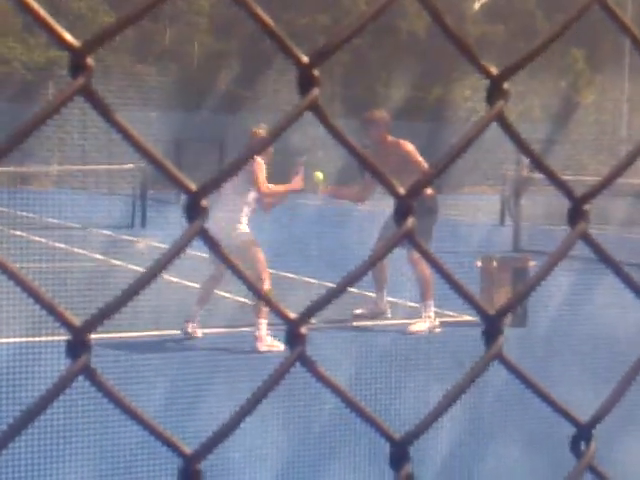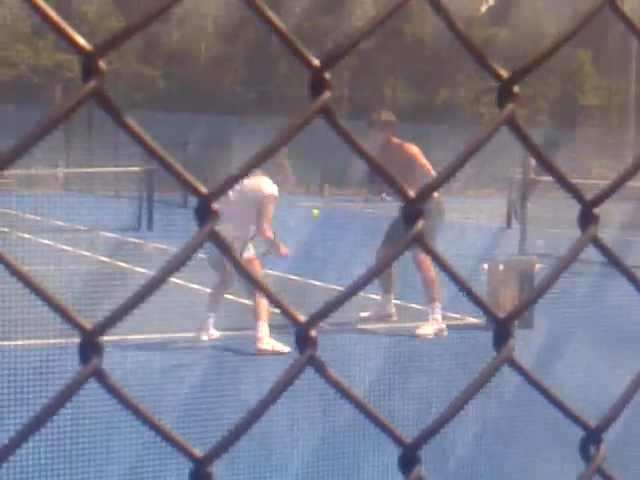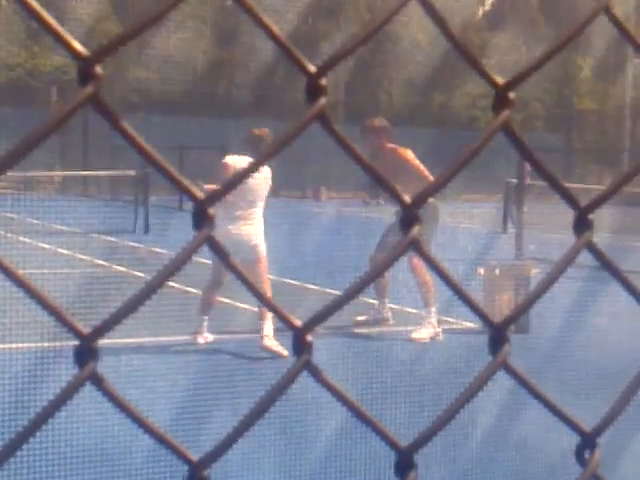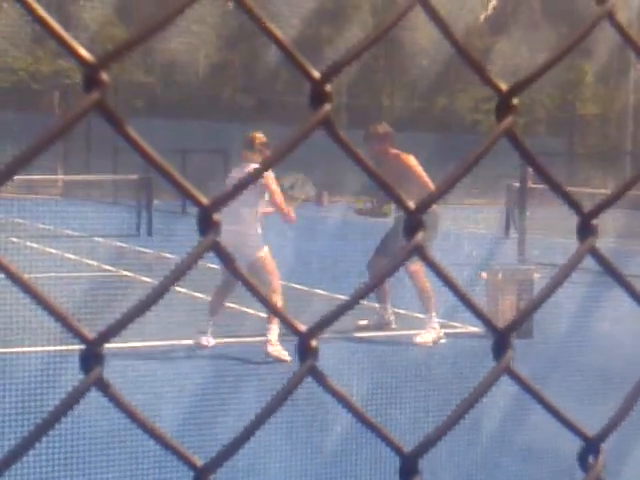
dt=0.3s
person 1, frame 1
left shoulder: (402, 147)
right shoulder: (375, 157)
left elbow: (427, 174)
right elbow: (363, 194)
left wrist: (404, 188)
right wrist: (330, 191)
left hip: (423, 204)
left knee: (415, 255)
left ankle: (429, 316)
right ankle: (380, 305)
person 1, frame 2
left shoulder: (406, 150)
right shoulder: (381, 156)
left elbow: (432, 180)
right elbow: (376, 188)
left wrist: (411, 193)
right wrist: (380, 188)
left hip: (427, 207)
left knee: (420, 257)
right knee: (383, 254)
left ankle: (436, 319)
right ankle: (387, 307)
person 1, frame 3
left shoulder: (401, 155)
right shoulder: (376, 162)
left elbow: (430, 182)
right elbow: (375, 193)
left wrist: (405, 195)
right wrist: (373, 193)
left hip: (423, 212)
left knee: (415, 262)
right knee: (377, 259)
left ankle: (431, 322)
right ankle: (382, 311)
person 1, frame 4
left shoulder: (404, 161)
right shoulder: (381, 169)
left elbow: (430, 191)
left wrist: (408, 203)
left hip: (423, 218)
right hip: (404, 220)
left knee: (414, 268)
right knee: (375, 265)
left ankle: (434, 326)
right ankle: (385, 315)
person 2, frame 1
left shoulder: (247, 166)
right shoulder: (257, 162)
left elbow: (264, 203)
right elbow: (263, 190)
left wrist: (287, 189)
right wrist: (292, 187)
left hip: (214, 227)
right hip: (232, 228)
left knee: (217, 275)
right knee: (263, 280)
left ankle: (192, 322)
right ankle: (263, 336)
person 2, frame 2
right shoulder: (269, 189)
left elbow: (217, 202)
right elbow: (263, 230)
right wrist: (276, 245)
right hip: (235, 242)
left knee: (225, 280)
right knee: (259, 291)
left ankle: (208, 328)
right ankle: (263, 338)
person 2, frame 3
left shoulder: (231, 162)
right shoulder: (267, 172)
left elbow: (226, 198)
left wrist: (208, 189)
left hip: (224, 235)
right hip: (251, 237)
left knee: (215, 281)
right knee: (263, 290)
left ankle: (202, 330)
right ankle: (268, 336)
person 2, frame 4
left shoulder: (235, 173)
right shoulder: (264, 173)
right elbow: (279, 205)
left wrist: (261, 210)
right wrist: (289, 214)
left hip: (226, 236)
right hip: (250, 238)
left knee: (227, 284)
right knee: (274, 290)
left ankle: (207, 334)
right ankle: (273, 342)
